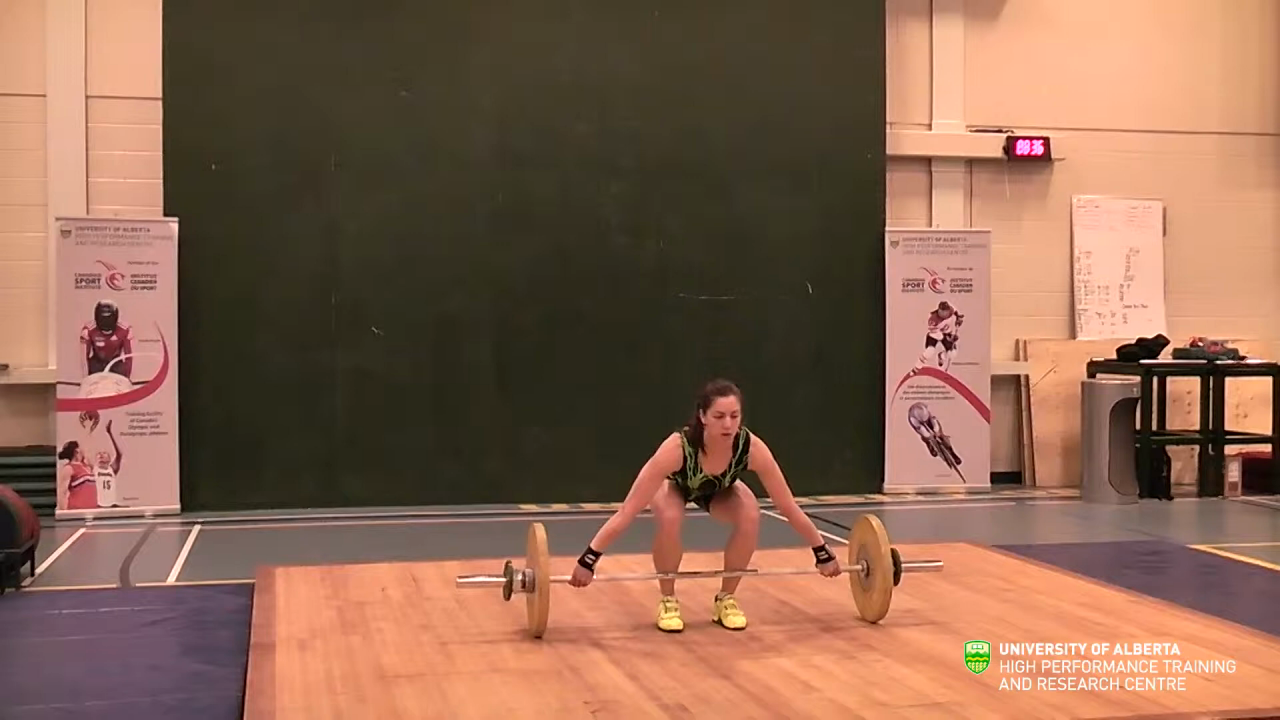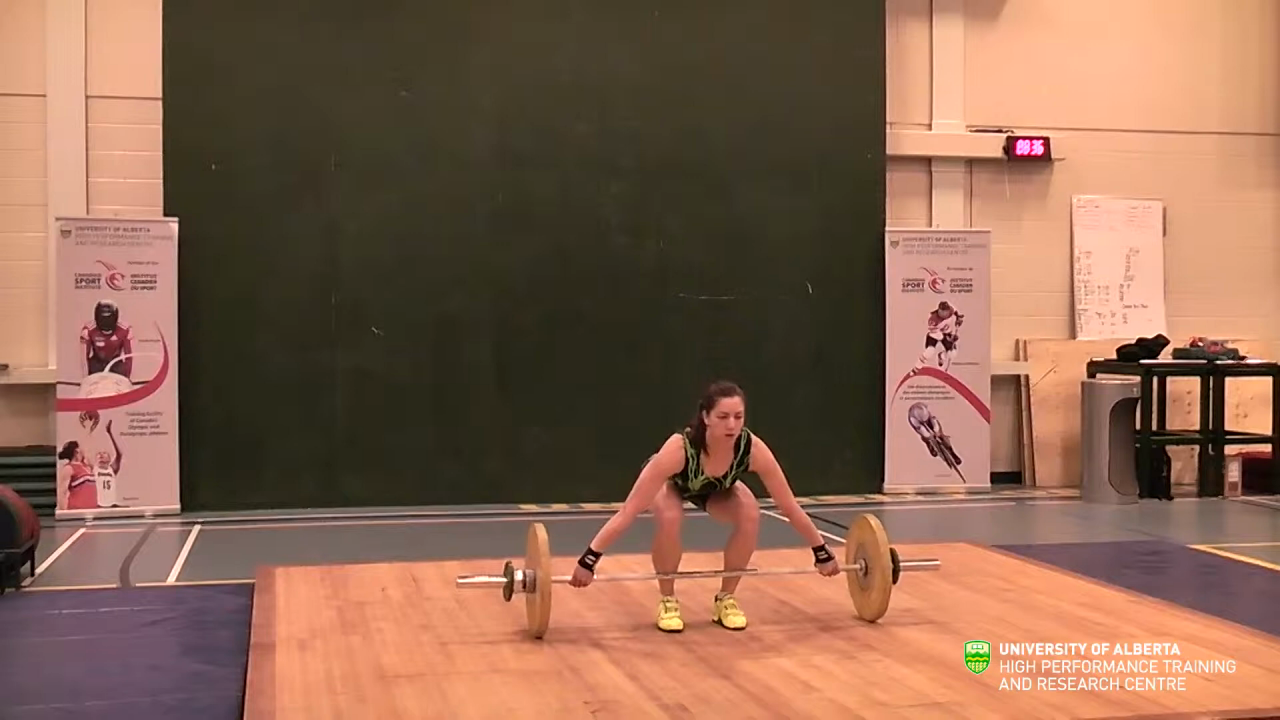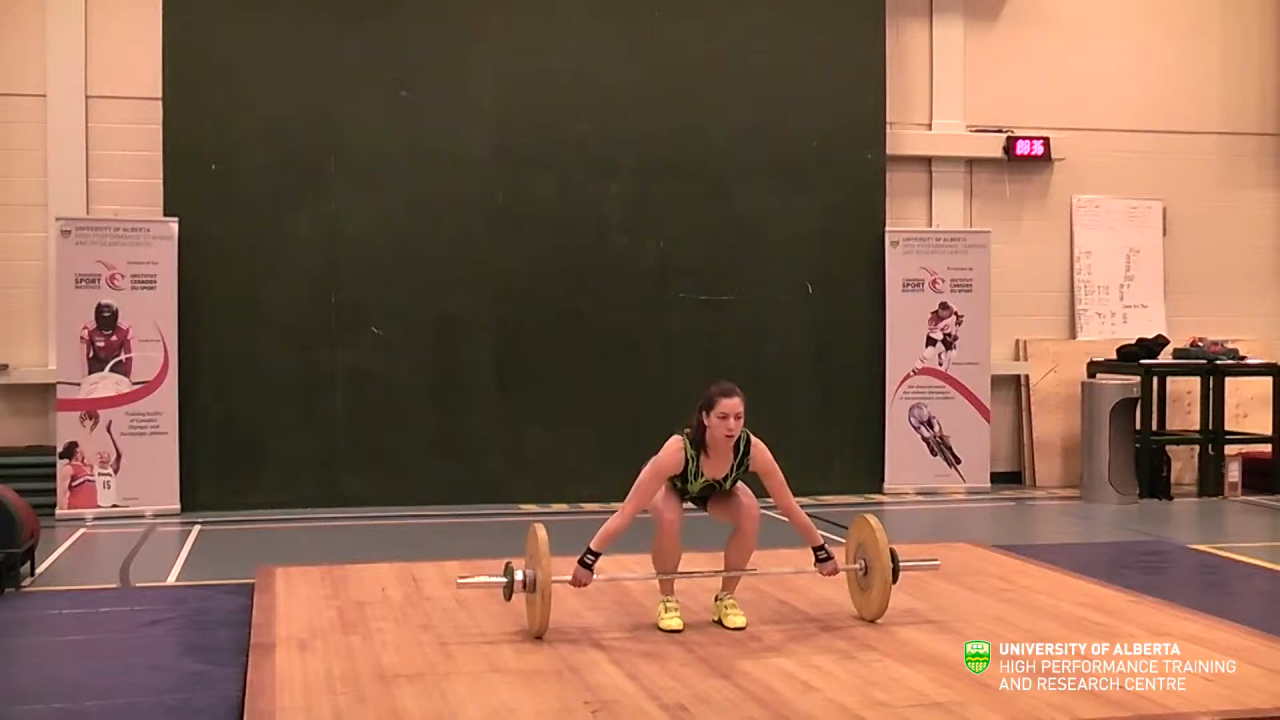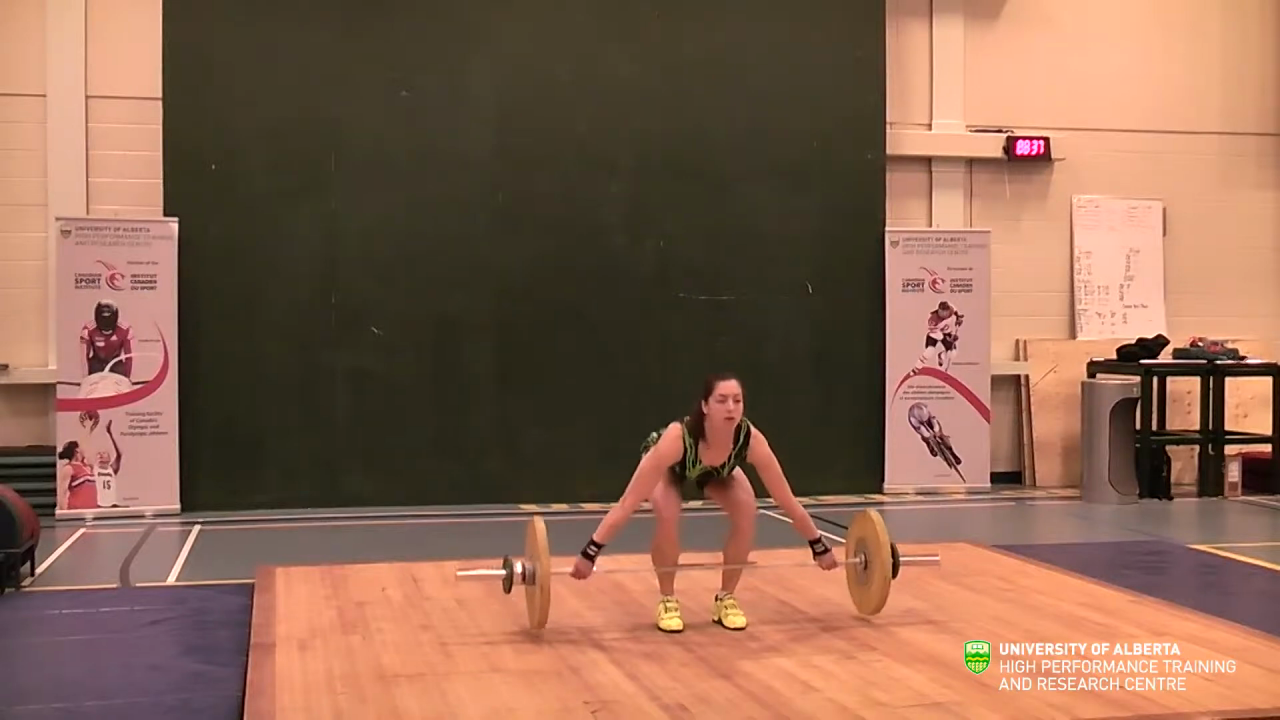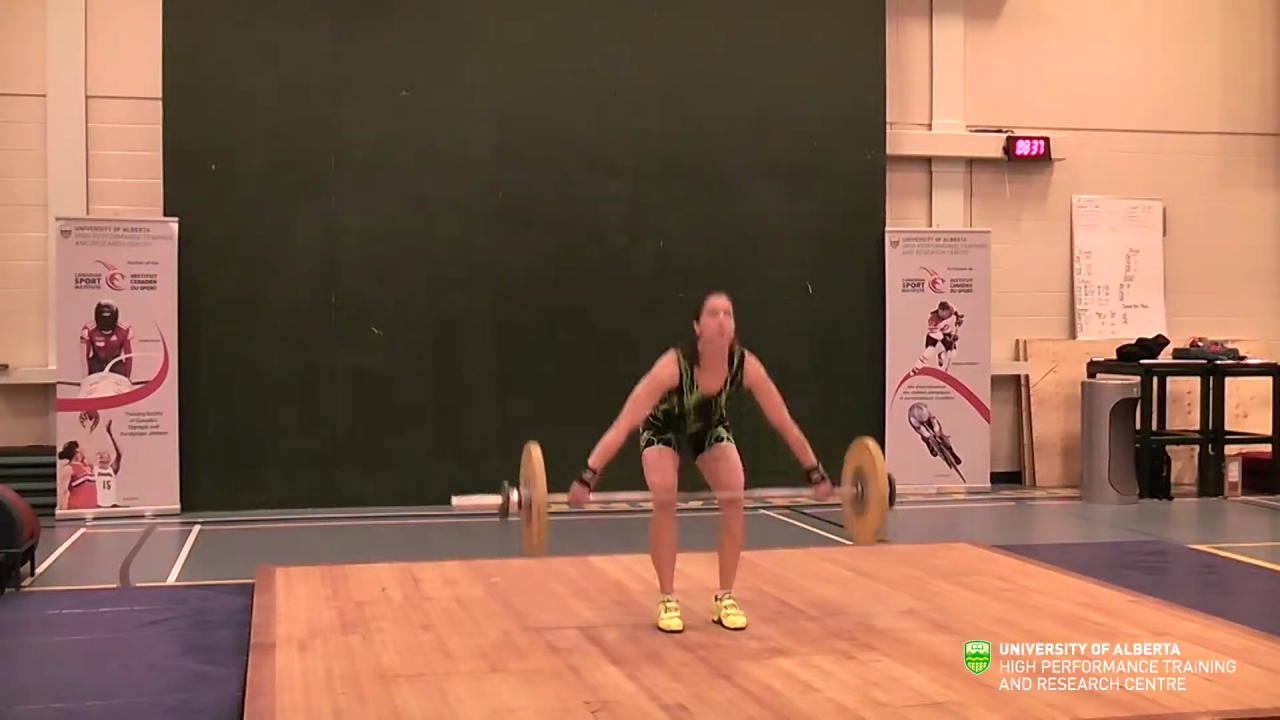
dt=0.3s
person 1, frame 1
left shoulder: (752, 448)
right shoulder: (677, 448)
left elbow: (789, 507)
right elbow: (627, 511)
left wrist: (823, 554)
right wrist: (587, 561)
left hip: (719, 488)
right hip: (674, 483)
left knee: (749, 516)
right knee: (670, 518)
left ankle: (726, 598)
right ankle: (668, 600)
person 1, frame 2
left shoulder: (754, 449)
right shoulder: (679, 449)
left elbow: (790, 508)
right elbow: (628, 511)
left wrist: (823, 553)
right wrist: (587, 561)
left hip: (717, 488)
right hip: (673, 483)
left knee: (750, 515)
right knee: (669, 518)
left ankle: (726, 598)
right ankle: (667, 600)
person 1, frame 3
left shoulder: (754, 450)
right shoulder: (678, 450)
left elbow: (791, 508)
right elbow: (627, 511)
left wrist: (822, 553)
right wrist: (587, 560)
left hip: (717, 490)
right hip: (672, 484)
left knee: (750, 514)
right knee: (669, 519)
left ankle: (726, 598)
right ankle: (668, 600)
person 1, frame 4
left shoulder: (752, 441)
right shoulder: (677, 439)
left elbow: (787, 501)
right elbow: (628, 502)
left wrist: (819, 547)
right wrist: (589, 553)
left hip: (719, 473)
right hip: (670, 467)
left knee: (746, 510)
right knee: (667, 515)
left ankle: (726, 598)
right ankle: (667, 600)
person 1, frame 5
left shoulder: (745, 365)
right shoulder: (673, 365)
left elbow: (785, 424)
right elbow: (623, 424)
left wrist: (817, 474)
right wrist: (586, 476)
left hip: (709, 428)
right hip: (664, 427)
left knee: (734, 499)
right knee: (666, 501)
left ankle: (725, 598)
right ankle: (667, 601)
